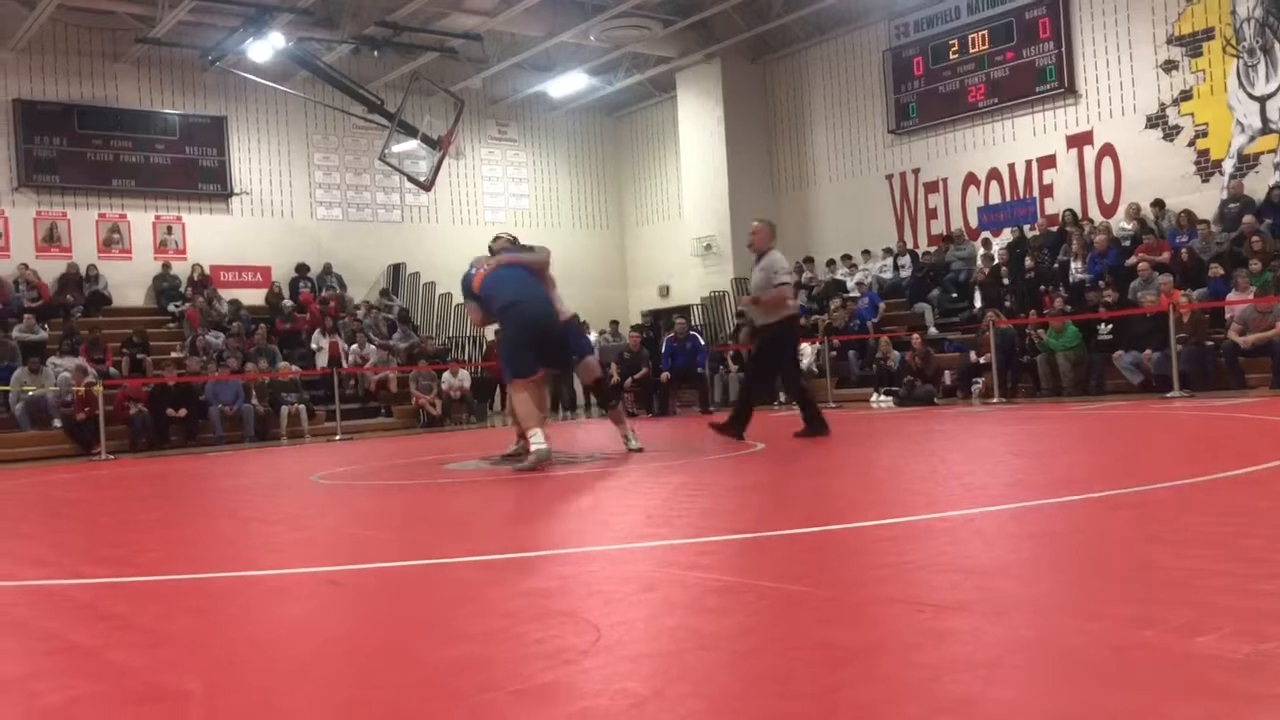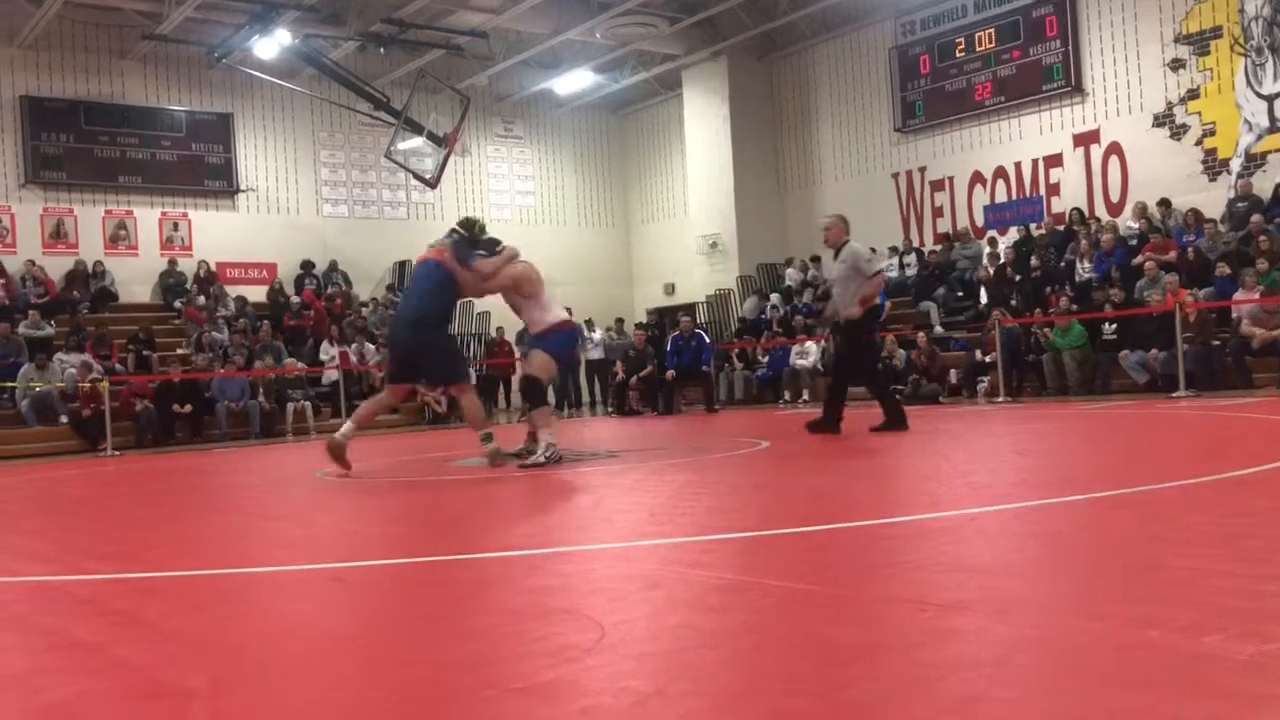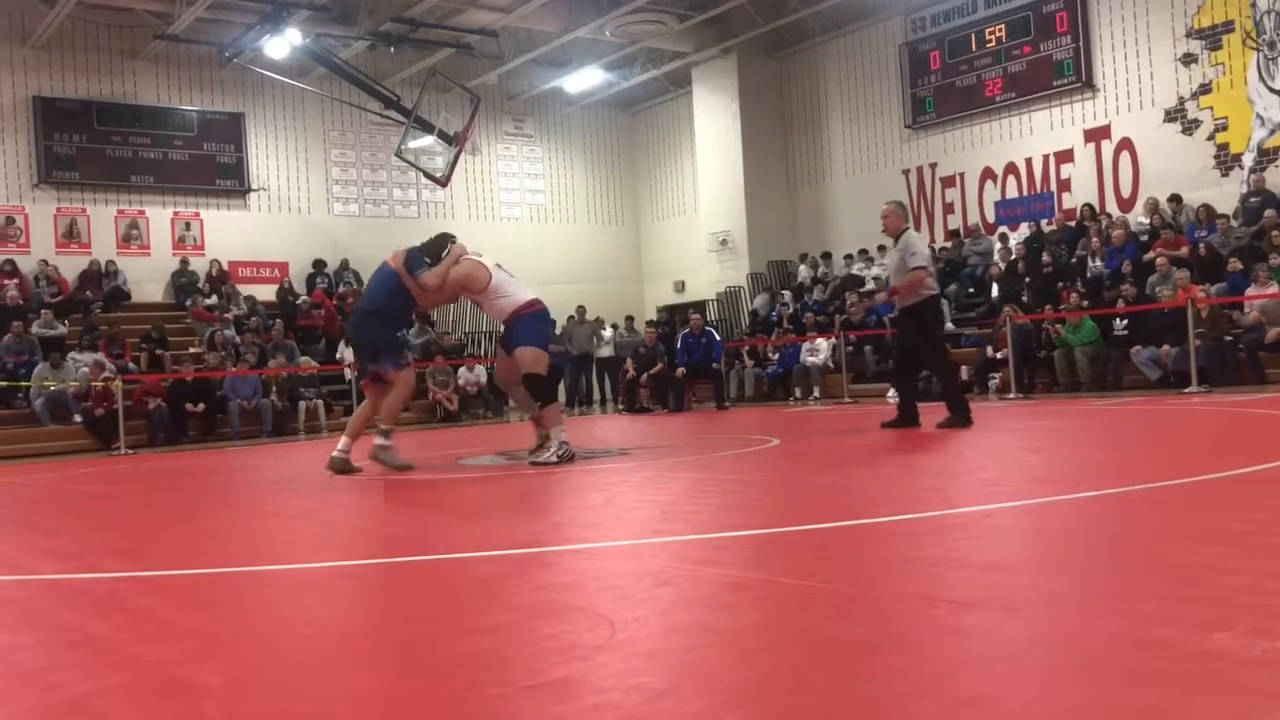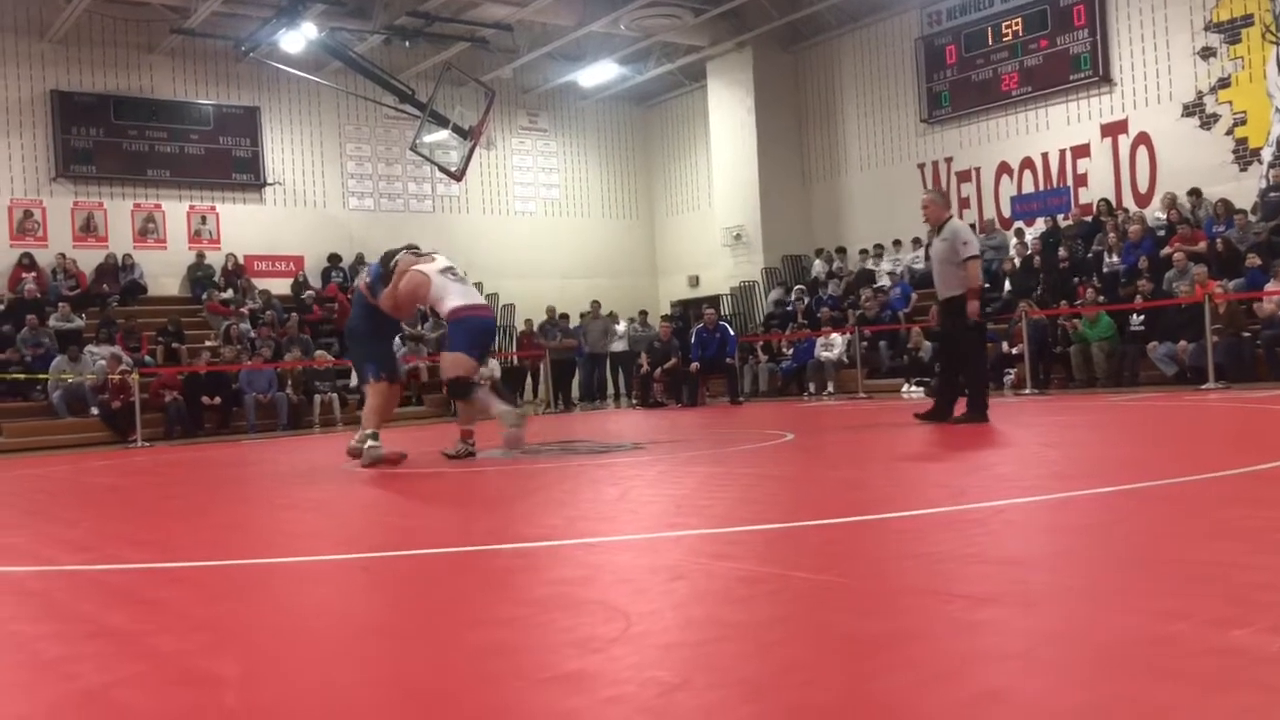
dt=0.5s
person 1, frame 1
left shoulder: (470, 276)
left elbow: (478, 319)
left hip: (517, 319)
right hip: (547, 318)
left knee: (519, 388)
right knee: (537, 381)
left ankle: (539, 448)
right ankle: (536, 442)
person 1, frame 2
left shoulder: (434, 251)
right shoulder: (460, 246)
right elbow: (485, 271)
right wrist: (508, 255)
left hip: (401, 329)
right hip: (428, 331)
left knee: (392, 394)
right knee: (464, 389)
left ankle: (341, 438)
right ankle: (492, 448)
person 1, frame 3
left shoulder: (411, 260)
right shoulder: (414, 257)
left elbow: (425, 296)
right elbow: (431, 284)
right wrist: (454, 256)
left hip: (366, 326)
right hip: (372, 324)
left knee: (377, 397)
right knee: (405, 380)
left ankle: (340, 454)
right ankle: (382, 445)
person 1, frame 4
right shoulder: (376, 276)
left elbow: (405, 310)
right elbow: (390, 307)
right wrist: (398, 278)
left hip: (382, 338)
right hip: (362, 337)
left knee: (391, 395)
right knee: (378, 388)
left ankle: (358, 442)
right ankle: (372, 447)
person 2, frame 1
left shoulder: (775, 260)
right shoulder: (761, 263)
left elbow: (784, 293)
left wrist: (754, 301)
left hip: (781, 327)
right hip: (766, 328)
left knee: (790, 380)
right knee: (754, 377)
left ankle: (815, 423)
right ankle: (737, 424)
person 2, frame 2
left shoulder: (856, 252)
right shoulder: (835, 260)
left elbow: (880, 278)
left wrist: (861, 305)
right wrist: (830, 313)
left hip: (862, 317)
right hip: (850, 320)
left knee: (842, 368)
right knee: (868, 370)
left ankle: (831, 419)
right ankle: (895, 417)
person 2, frame 3
left shoulder: (912, 240)
right shoulder: (900, 244)
left elbow: (919, 275)
left wrist: (889, 293)
left hip: (923, 308)
right hip: (910, 310)
left knee: (937, 362)
right knee: (903, 364)
left ankle: (960, 412)
right ankle: (907, 414)
person 2, frame 4
left shoulder: (958, 229)
right shoulder: (939, 235)
left elbow: (973, 263)
left wrist: (973, 298)
right wrist: (938, 304)
left hip: (964, 302)
right hip: (950, 303)
left knee: (971, 356)
right knee: (948, 357)
left ankle: (977, 409)
right ankle: (942, 408)
person 3, frame 1
left shoulder: (534, 268)
left elbow: (544, 257)
left wrist: (508, 259)
left hip: (567, 329)
left knee: (598, 385)
left ankle: (627, 435)
right ankle: (522, 443)
person 3, frame 2
left shoulder: (516, 271)
right shoulder: (507, 271)
left elbow: (475, 287)
right elbow: (476, 288)
left hip: (560, 334)
right hip: (543, 333)
left knee: (531, 386)
right knee: (531, 385)
left ankle: (549, 448)
right ankle: (533, 440)
person 3, frame 3
left shoulder: (462, 271)
right shoulder: (467, 262)
left elbow: (429, 297)
left wrist: (401, 272)
left hip: (529, 317)
right hip: (518, 320)
left knee: (534, 381)
right knee: (505, 378)
left ankle: (562, 446)
right ankle: (544, 430)
person 3, frame 4
left shoulder: (410, 279)
right shoulder: (437, 258)
left elbow: (398, 312)
left hip: (465, 321)
right hip: (486, 318)
left knee: (456, 384)
right knee: (458, 382)
left ankle: (507, 415)
right ankle: (466, 442)
